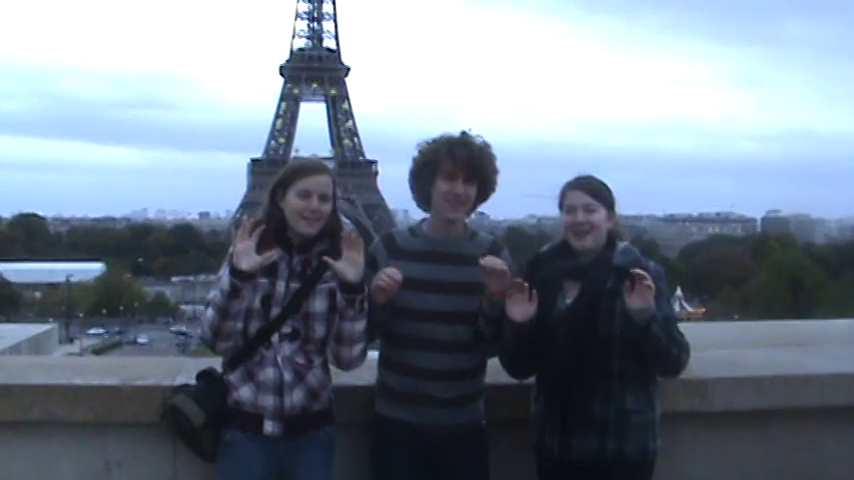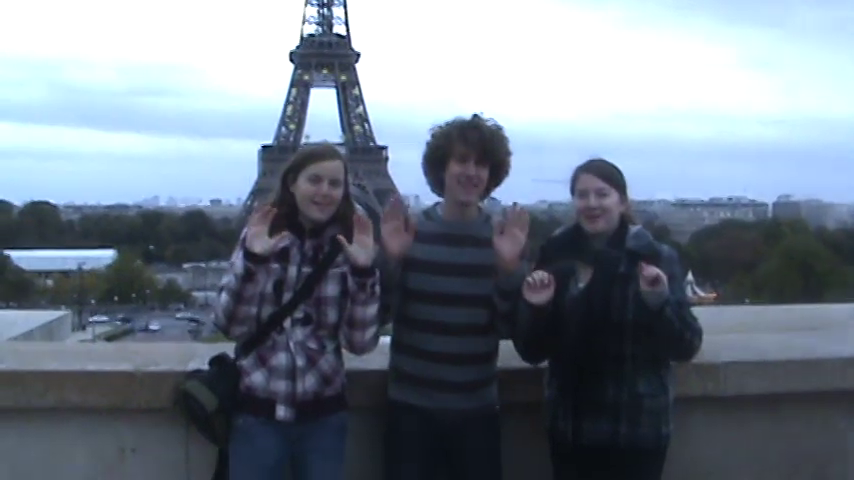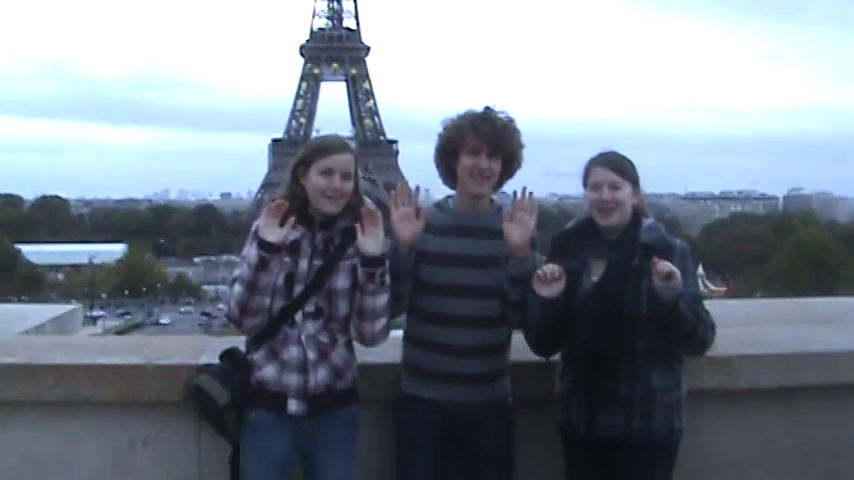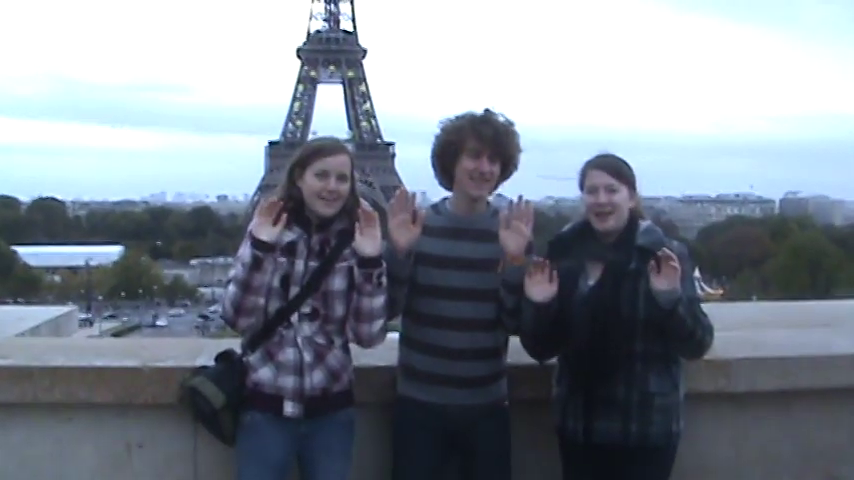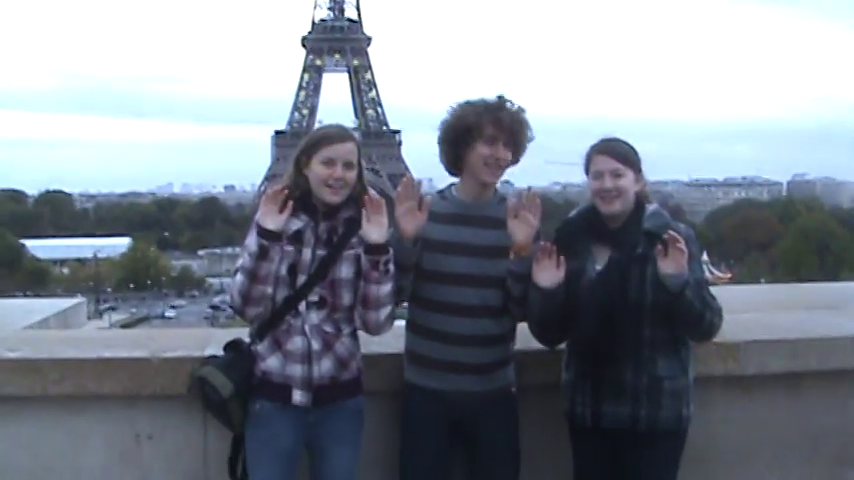
dt=0.3s
person 1, frame 1
left shoulder: (491, 255)
right shoulder: (390, 248)
left elbow: (491, 347)
left wrist: (496, 296)
right wrist: (378, 300)
left hip: (464, 423)
right hip: (398, 419)
person 1, frame 2
left shoulder: (504, 237)
right shoulder: (406, 231)
left elbow: (506, 327)
left wrist: (509, 267)
right wrist: (391, 260)
left hip: (477, 407)
right hip: (411, 404)
person 1, frame 3
left shoulder: (515, 229)
right shoulder: (421, 223)
left elbow: (519, 316)
right elbow: (392, 304)
left wrist: (521, 251)
right wrist: (402, 246)
left hip: (489, 400)
right hip: (424, 397)
person 1, frame 4
left shoulder: (511, 232)
right shoulder: (418, 225)
left elbow: (514, 322)
right elbow: (389, 308)
left wrist: (515, 259)
right wrist: (399, 252)
left hip: (486, 403)
right hip: (420, 400)
person 1, frame 5
left shoulder: (517, 219)
right shoulder: (425, 212)
left elbow: (520, 310)
right elbow: (395, 294)
left wrist: (522, 248)
right wrist: (405, 238)
left hip: (493, 390)
right hip: (427, 387)
person 2, frame 1
left shoulder: (336, 264)
right shoulder: (250, 252)
left elbow: (348, 357)
right elbow: (218, 341)
left wrist: (353, 287)
right wrist: (238, 275)
left hip: (311, 432)
right hip: (247, 427)
person 2, frame 2
left shoulder: (347, 248)
right shoulder: (260, 237)
left elbow: (361, 342)
right elbow: (231, 326)
left wrist: (363, 271)
right wrist: (252, 259)
left hip: (323, 416)
right hip: (258, 413)
person 2, frame 3
left shoulder: (358, 239)
right shoulder: (270, 230)
left elbow: (371, 334)
right elbow: (243, 319)
left wrist: (374, 261)
right wrist: (265, 249)
left hip: (335, 410)
right hip: (270, 407)
person 2, frame 4
left shoulder: (355, 240)
right shoulder: (268, 230)
left elbow: (368, 335)
right elbow: (238, 319)
left wrist: (370, 262)
right wrist: (259, 249)
left hip: (331, 412)
right hip: (266, 408)
person 2, frame 5
left shoulder: (361, 229)
right shoulder: (275, 219)
left elbow: (376, 323)
right elbow: (247, 308)
left wrist: (377, 249)
right wrist: (265, 237)
left hip: (340, 400)
right hip: (275, 397)
person 3, frame 1
left shoulder: (640, 274)
right shoulder: (544, 273)
left elbow: (673, 363)
right elbow: (520, 368)
left wrist: (645, 316)
right wrist: (518, 325)
left hip: (624, 446)
right hip: (556, 443)
person 3, frame 2
left shoulder: (655, 257)
right shoulder: (557, 256)
left elbow: (686, 347)
right elbow: (532, 352)
left wrist: (660, 300)
right wrist: (533, 309)
left hip: (636, 430)
right hip: (570, 428)
person 3, frame 3
left shoulder: (667, 251)
right shoulder: (569, 249)
left elbow: (699, 342)
right elbow: (544, 345)
left wrist: (673, 295)
right wrist: (545, 301)
left hip: (648, 424)
right hip: (582, 421)
person 3, frame 4
left shoulder: (664, 255)
right shoulder: (565, 253)
left elbow: (697, 344)
right elbow: (541, 349)
left wrist: (671, 298)
right wrist: (538, 306)
left hip: (646, 428)
right hip: (579, 424)
person 3, frame 5
left shoulder: (671, 238)
right shoulder: (572, 239)
left elbow: (705, 328)
right elbow: (550, 335)
left wrist: (678, 281)
right wrist: (545, 291)
left hip: (656, 412)
right hip: (589, 410)
